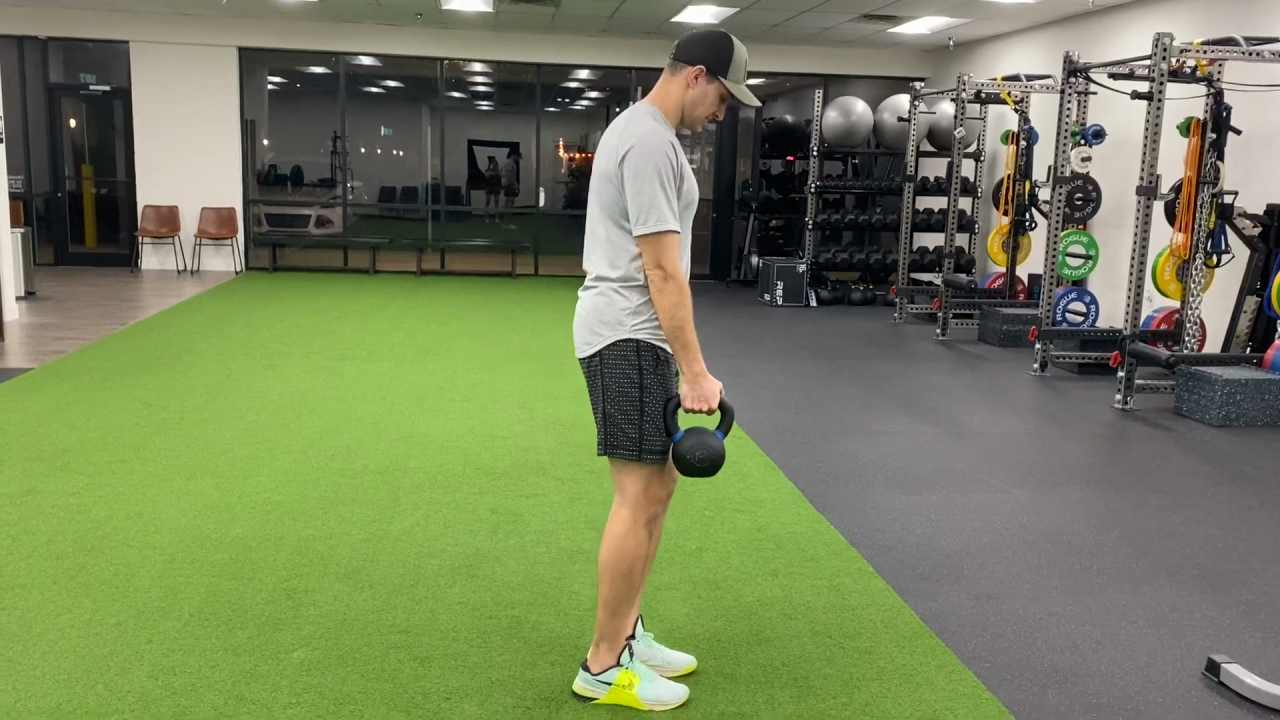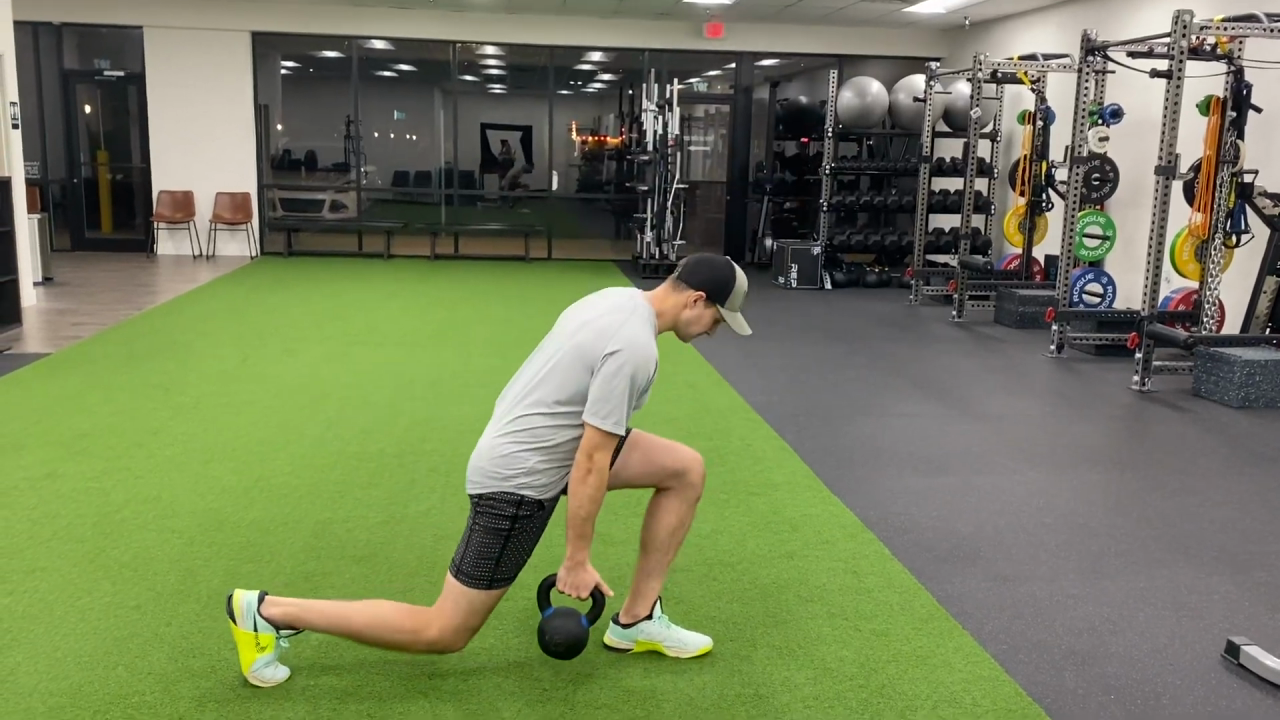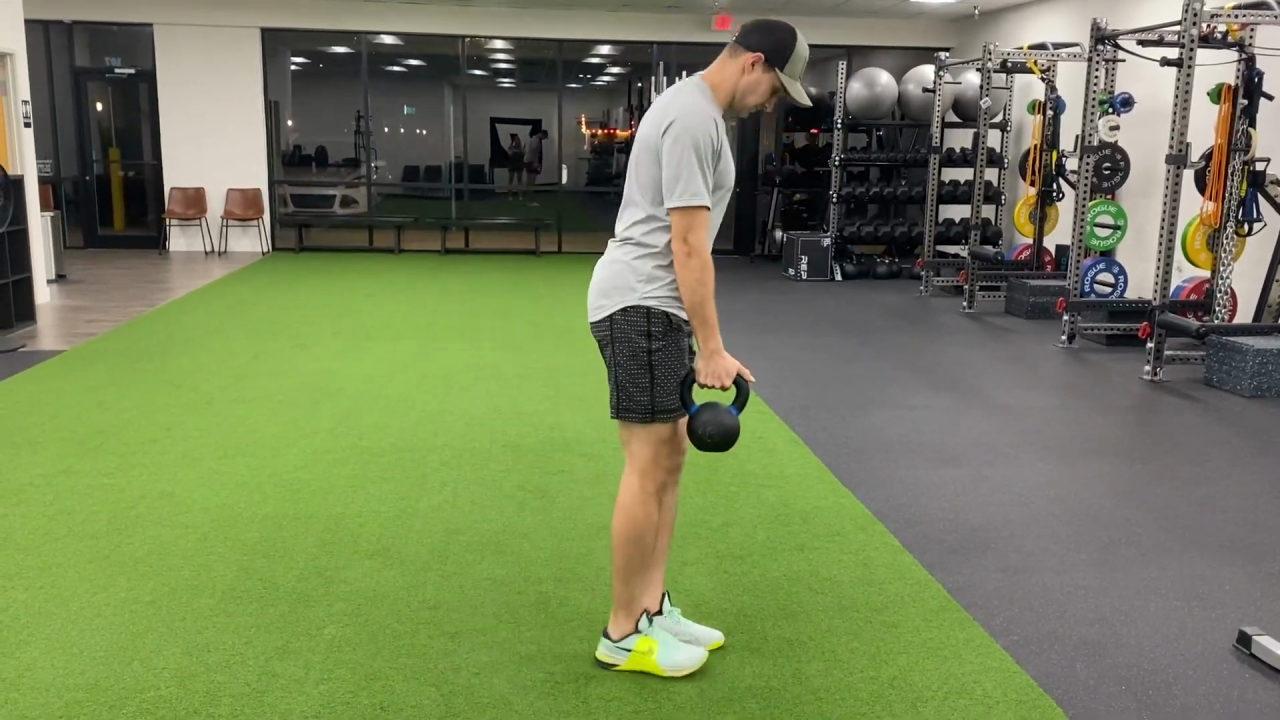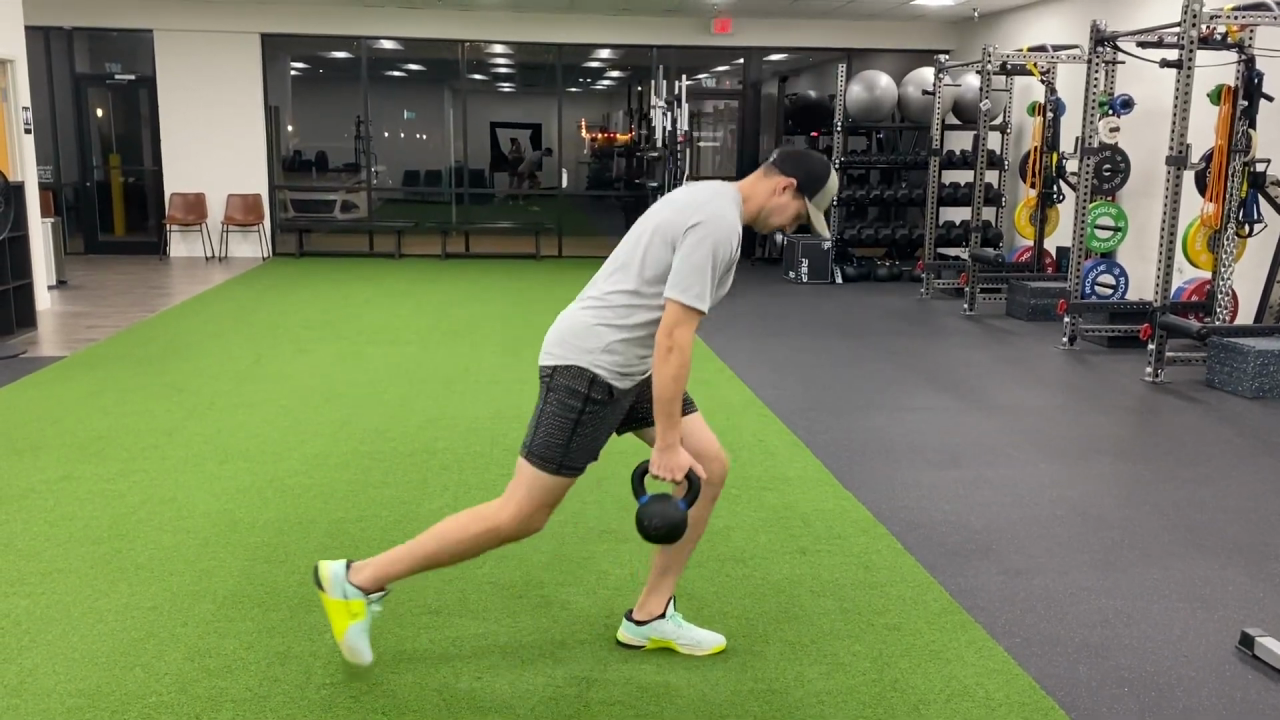
dt=1s
person 1, frame 1
left shoulder: (640, 129)
right shoulder: (650, 140)
right elbow: (663, 269)
left wrist: (683, 364)
right wrist: (696, 372)
left hip: (629, 331)
right hip: (628, 336)
left knee: (654, 488)
right knee: (640, 501)
left ankle: (624, 638)
right ankle: (605, 668)
person 1, frame 2
left shoulder: (616, 299)
right shoulder: (634, 349)
right elbow: (592, 462)
right wrist: (577, 560)
left hip: (525, 448)
right hip: (521, 476)
left knee: (686, 470)
right knee: (443, 632)
left ankle: (637, 620)
right ankle: (267, 613)
person 1, frame 3
left shoulder: (685, 104)
right shoulder: (695, 119)
right elbow: (689, 244)
left wrist: (700, 340)
right wrist: (711, 350)
left hip: (650, 302)
right hip: (641, 305)
left knee: (664, 464)
right knee: (650, 472)
left ankle: (651, 612)
right ankle: (623, 635)
person 1, frame 4
left shoulder: (709, 196)
right shoulder: (721, 227)
right elbow: (673, 339)
right wrist: (667, 444)
left hip: (624, 358)
right hip: (590, 363)
left knee: (711, 467)
right knee: (522, 513)
left ankle: (649, 617)
right ankle: (356, 583)
